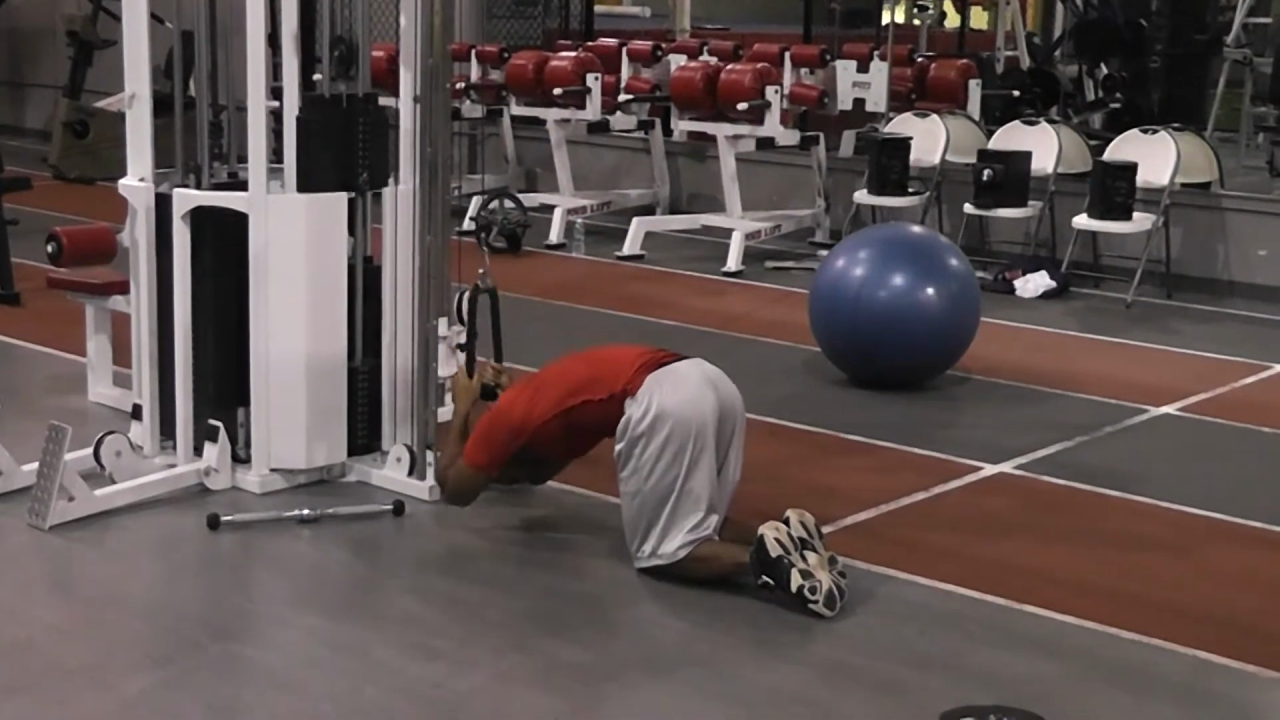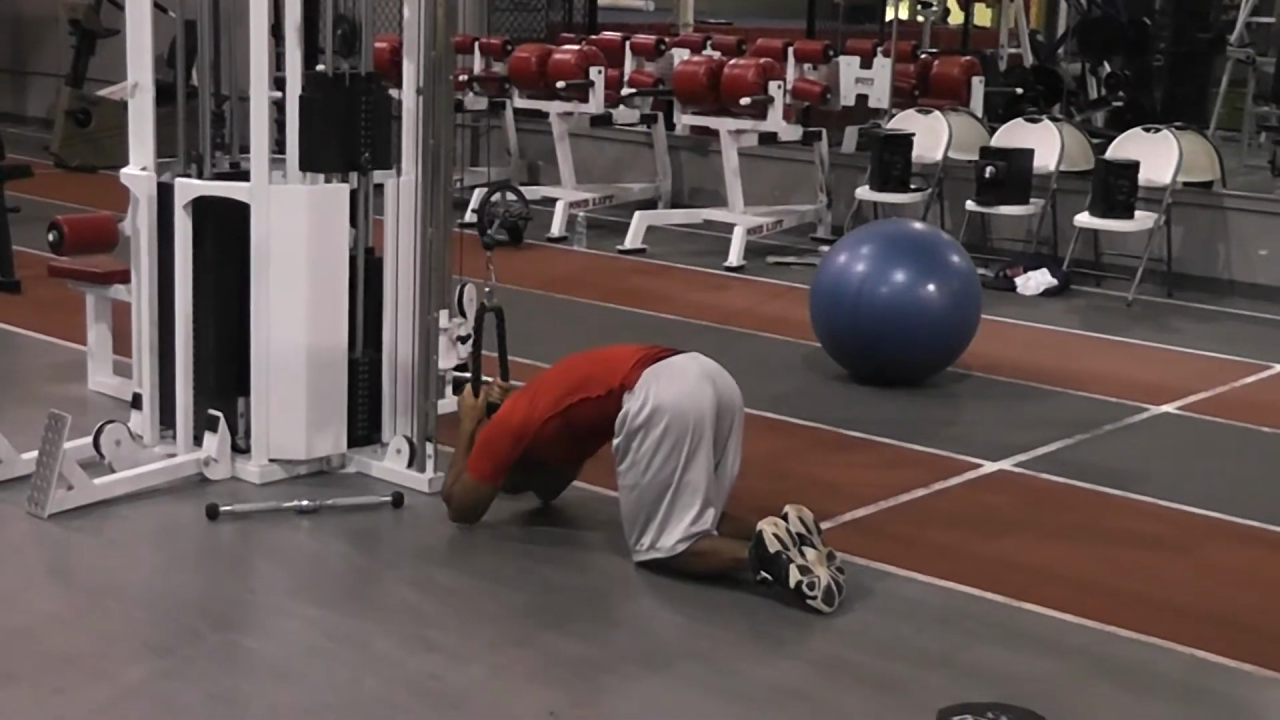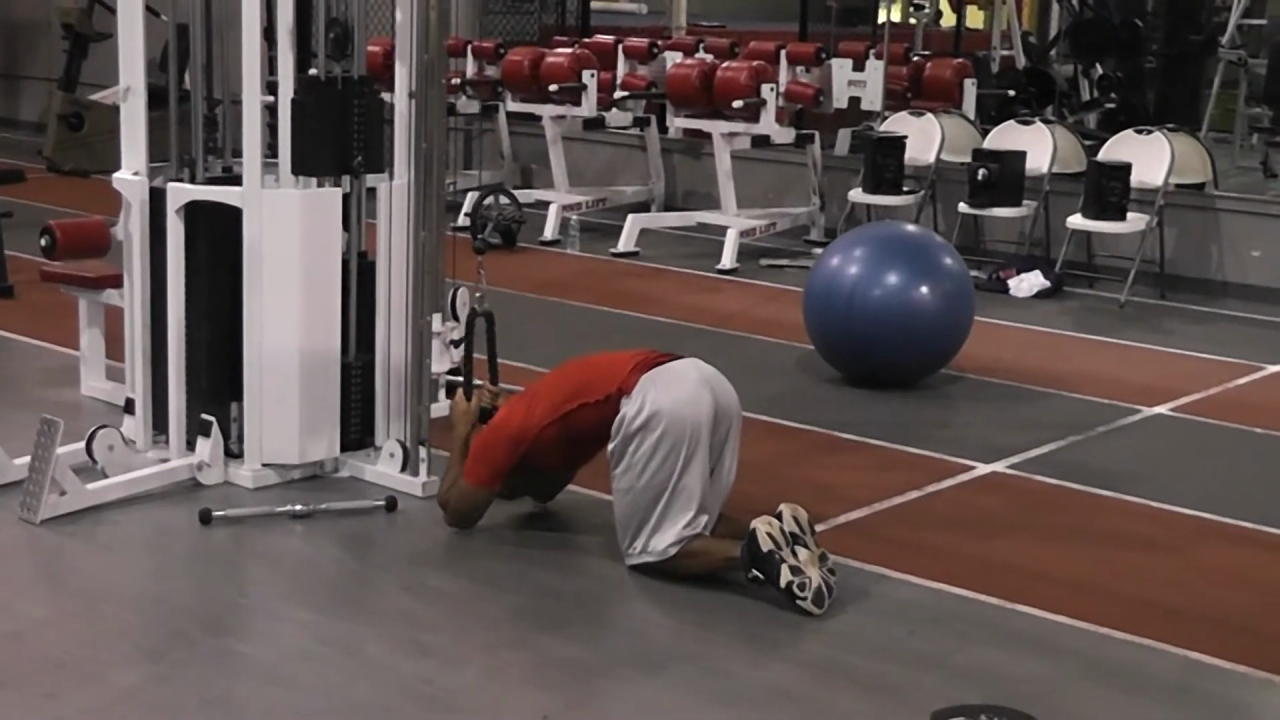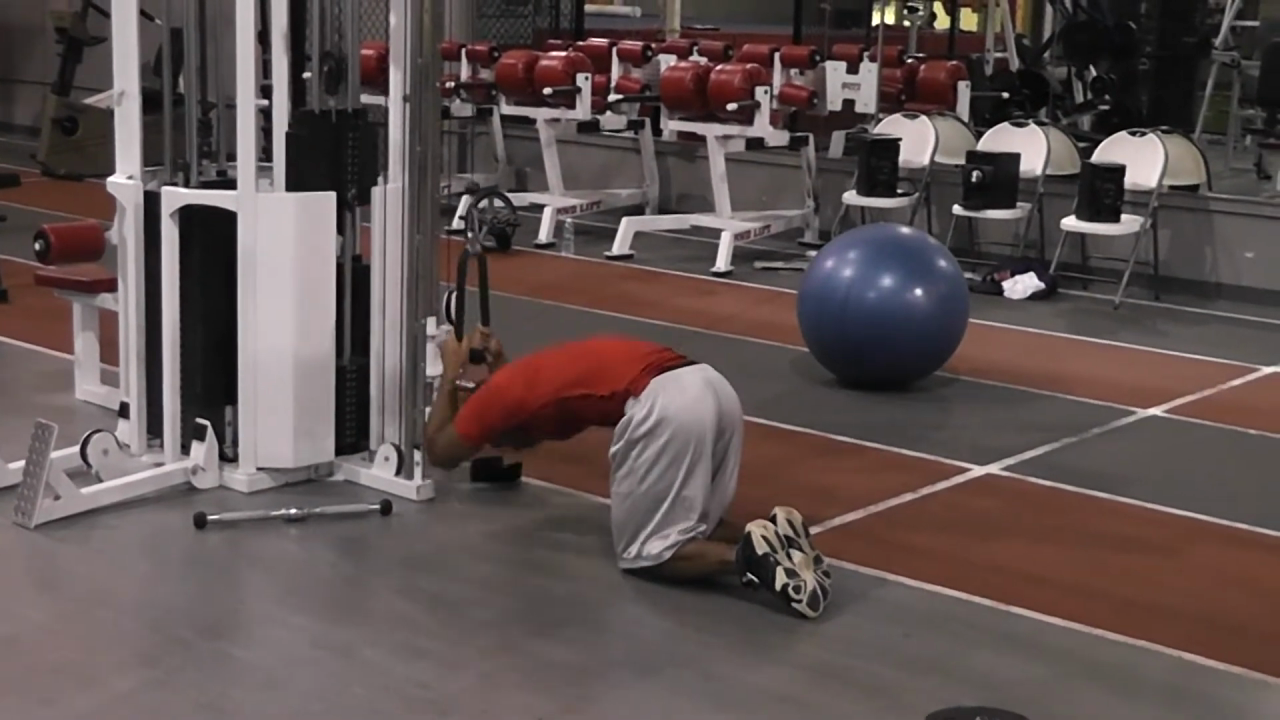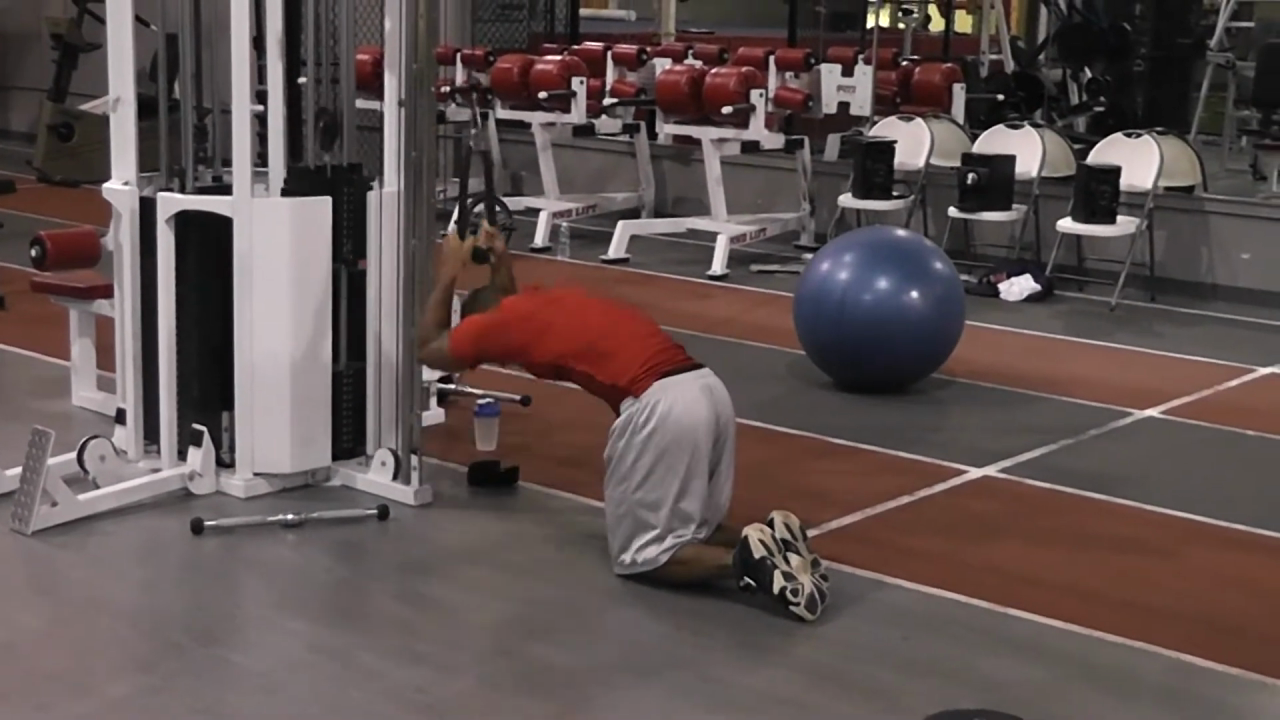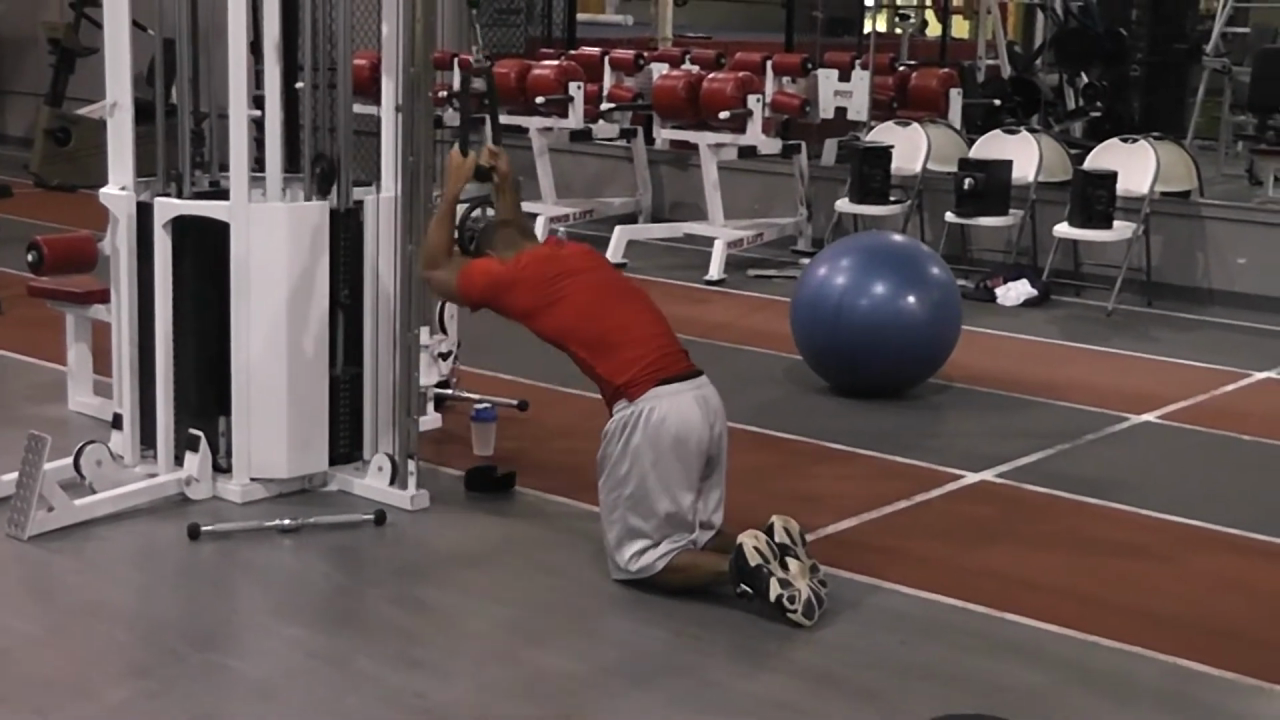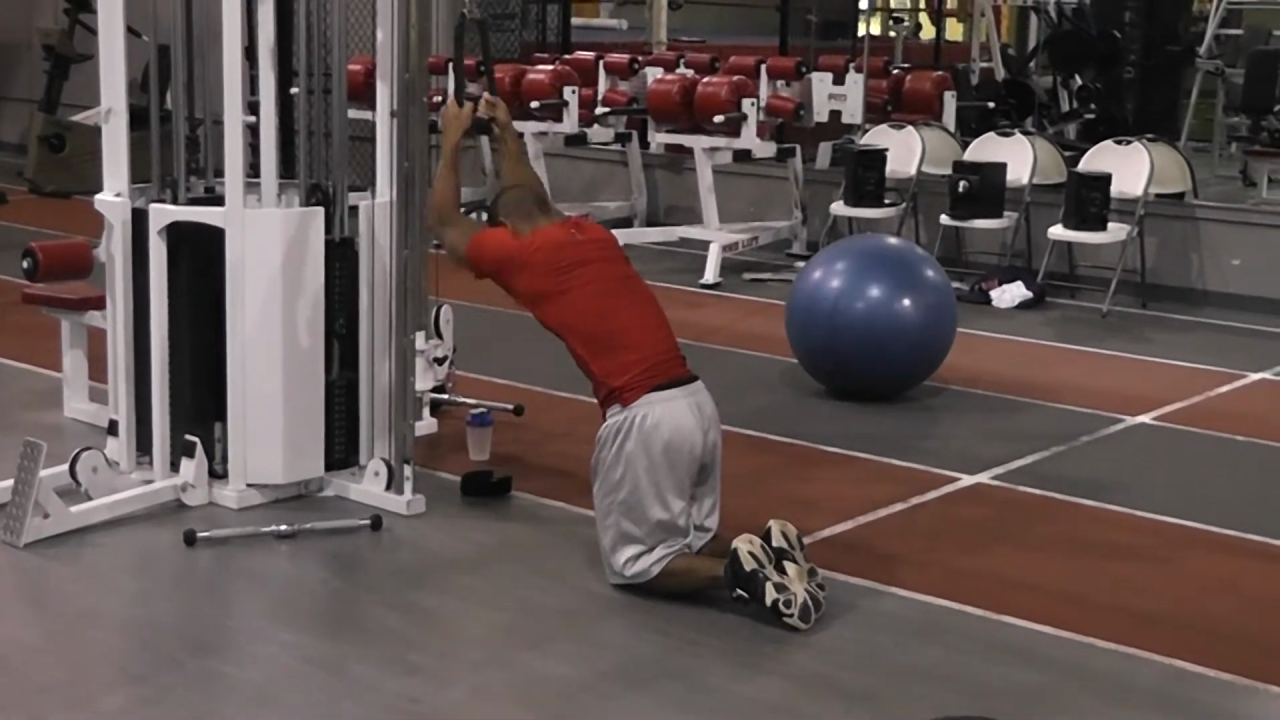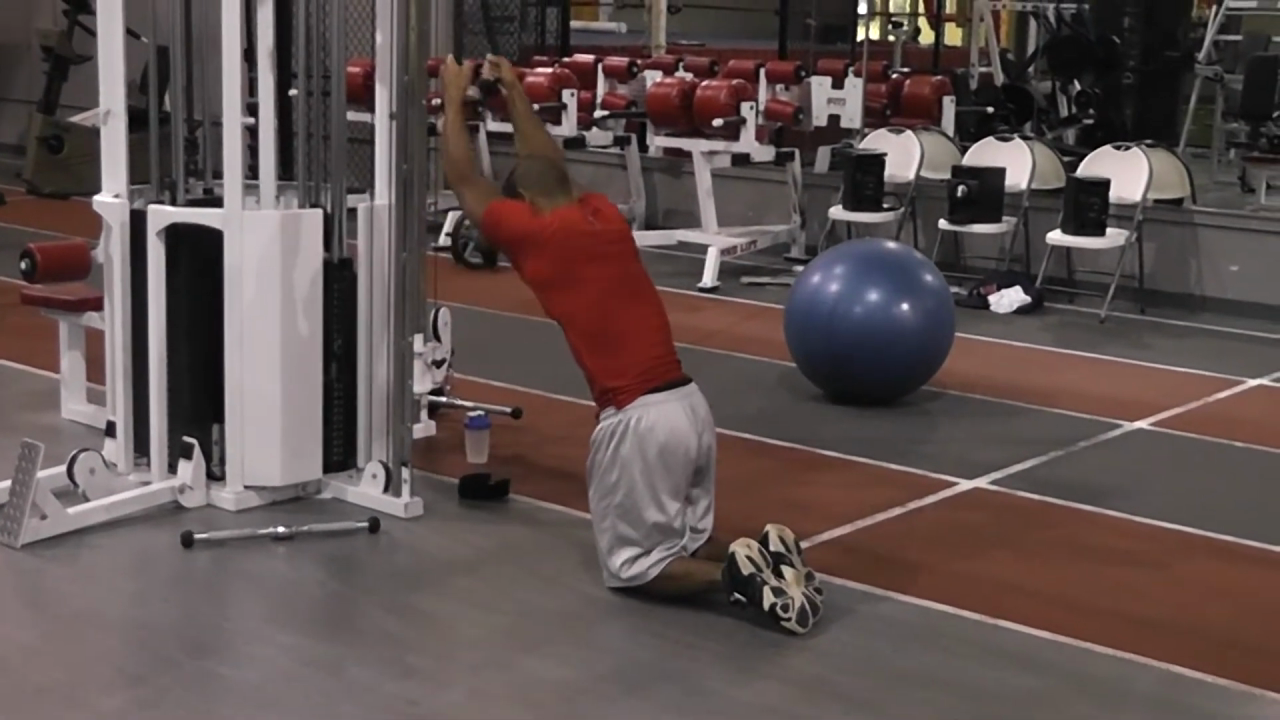
dt=0.4s
person 1, frame 1
left shoulder: (503, 419)
right shoulder: (536, 396)
left elbow: (453, 490)
right elbow: (539, 449)
left wrist: (462, 410)
left hip: (663, 403)
right hip: (710, 380)
left knee: (659, 553)
right knee: (696, 525)
left ankle: (761, 557)
right ankle: (782, 534)
person 1, frame 2
left shoulder: (506, 427)
right shoulder: (541, 405)
left elbow: (459, 508)
right elbow: (550, 488)
left wrist: (468, 427)
left hip: (660, 397)
right hip: (709, 376)
left knee: (659, 547)
right knee: (695, 519)
left ankle: (760, 553)
right ankle: (781, 529)
person 1, frame 3
left shoulder: (503, 432)
right shoulder: (536, 410)
left elbow: (455, 512)
right elbow: (546, 489)
left wrist: (462, 431)
left hip: (658, 402)
right hip: (706, 380)
left knee: (651, 550)
right knee: (691, 520)
left ankle: (752, 551)
right ankle: (775, 528)
person 1, frame 4
left shoulder: (498, 392)
right shoulder: (533, 372)
left elbow: (439, 452)
right elbow: (525, 416)
left wrist: (450, 377)
left hip: (664, 406)
right hip: (712, 386)
left knee: (643, 553)
right knee: (691, 525)
left ankle: (747, 554)
right ankle: (772, 531)
person 1, frame 5
left shoulder: (500, 321)
right shoulder: (549, 299)
left elbow: (429, 351)
left wrist: (449, 274)
right wrist: (500, 264)
left hip: (661, 408)
right hip: (708, 389)
left knee: (639, 558)
right knee: (694, 534)
left ankle: (744, 559)
right ankle: (769, 537)
person 1, frame 6
left shoulder: (511, 274)
right shoulder: (574, 253)
left elbow: (434, 270)
left wrist: (452, 191)
right wrist: (504, 186)
left hip: (652, 413)
right hip: (702, 396)
left knee: (636, 560)
right knee: (692, 536)
left ankle: (740, 566)
right ankle: (767, 544)
person 1, frame 7
left shoulder: (521, 253)
right shoulder: (590, 234)
left elbow: (444, 224)
right elbow: (530, 202)
left wrist: (452, 142)
right wrist: (505, 137)
left hip: (644, 419)
right hip: (696, 402)
left knee: (632, 563)
right knee: (689, 539)
left ankle: (736, 572)
right ankle: (762, 549)
person 1, frame 8
left shoulder: (536, 234)
right shoulder: (606, 217)
left elbow: (463, 179)
right elbow: (550, 166)
left wrist: (454, 99)
right wrist: (514, 95)
left hip: (638, 420)
right hip: (689, 405)
left knee: (630, 565)
right knee: (684, 542)
left ankle: (735, 575)
right ankle: (761, 554)
